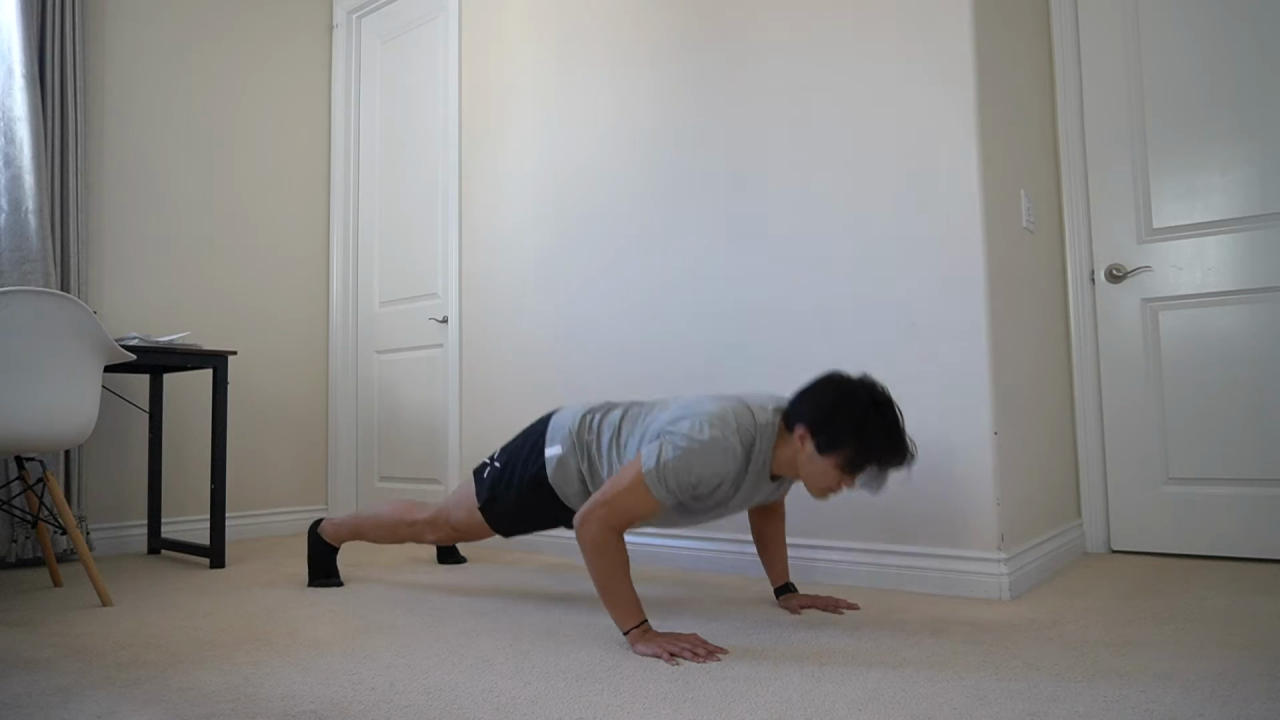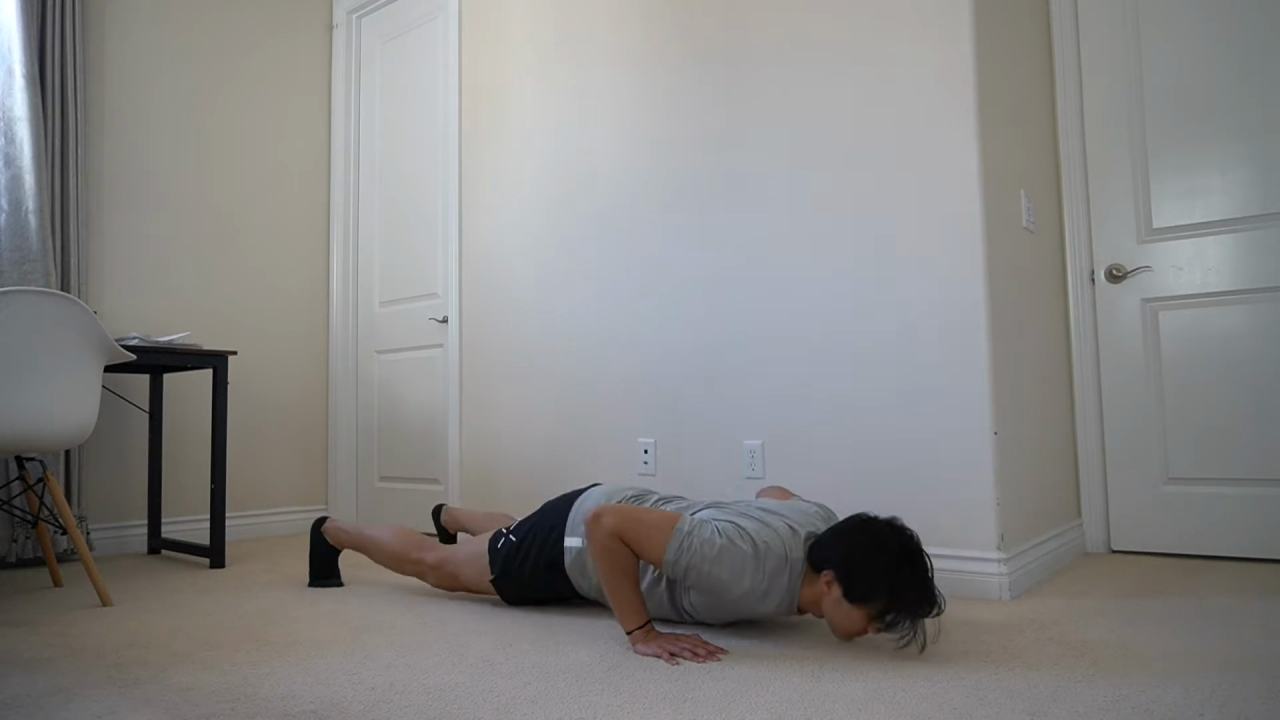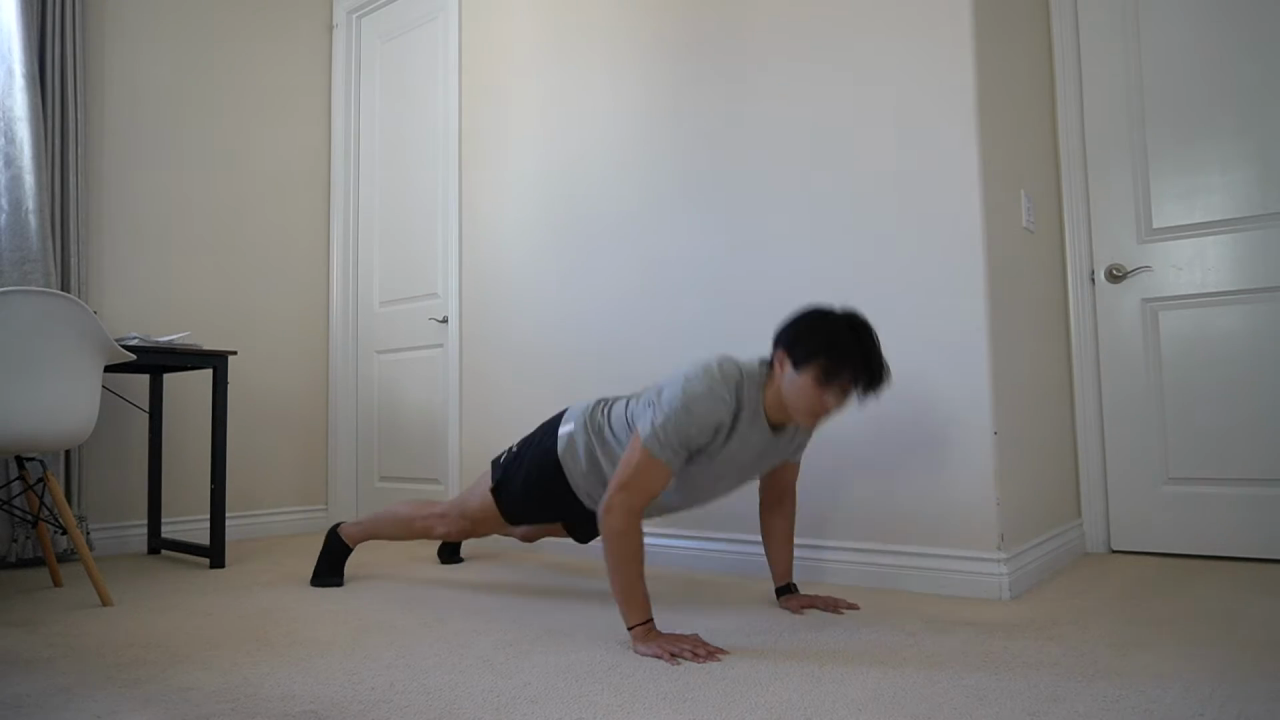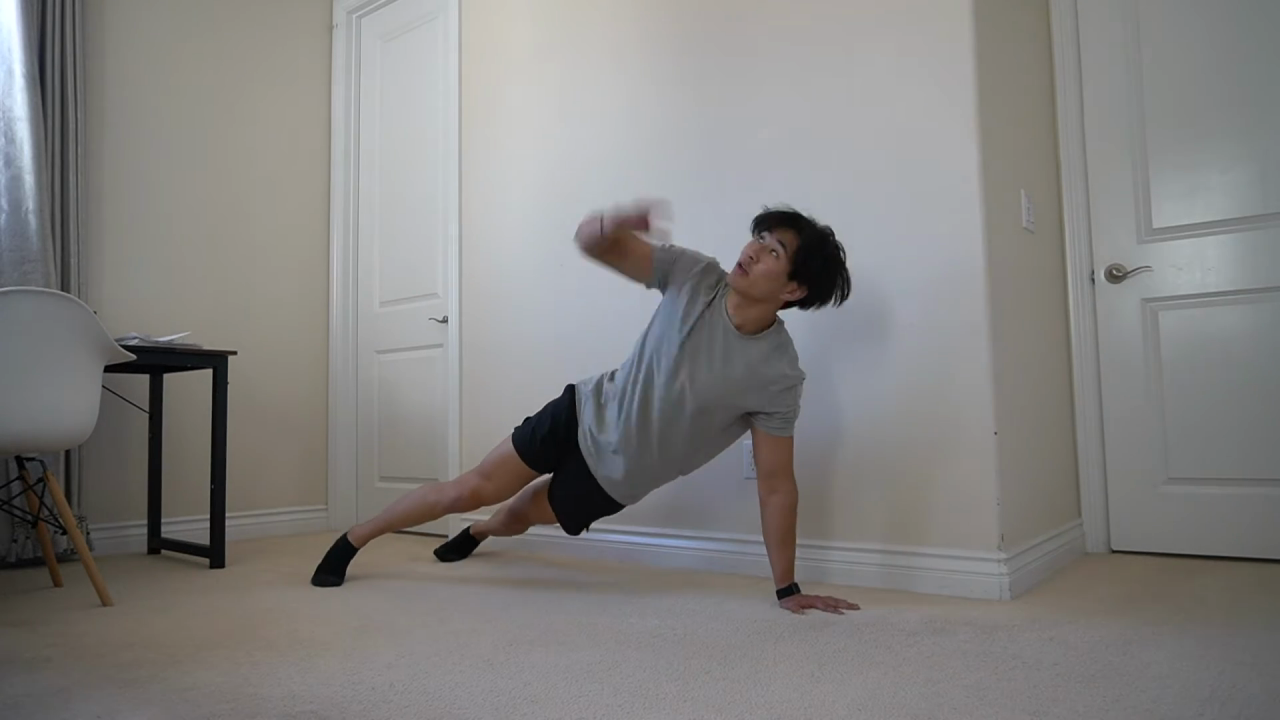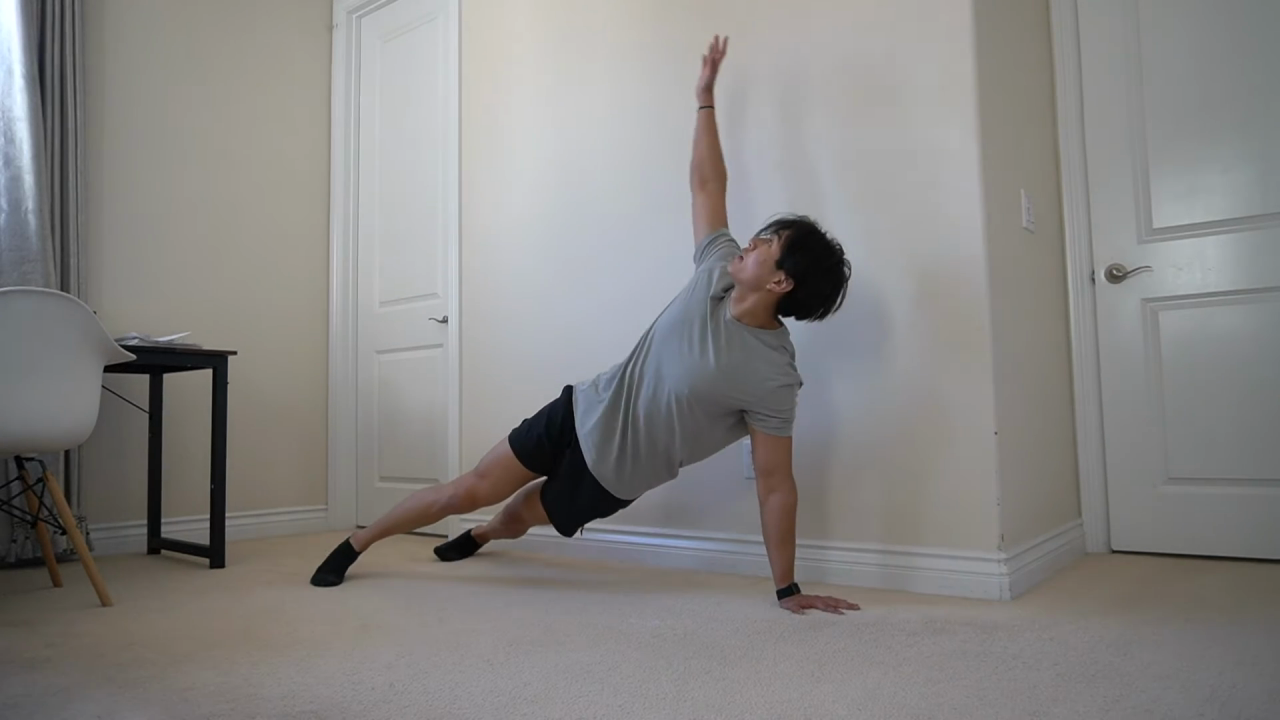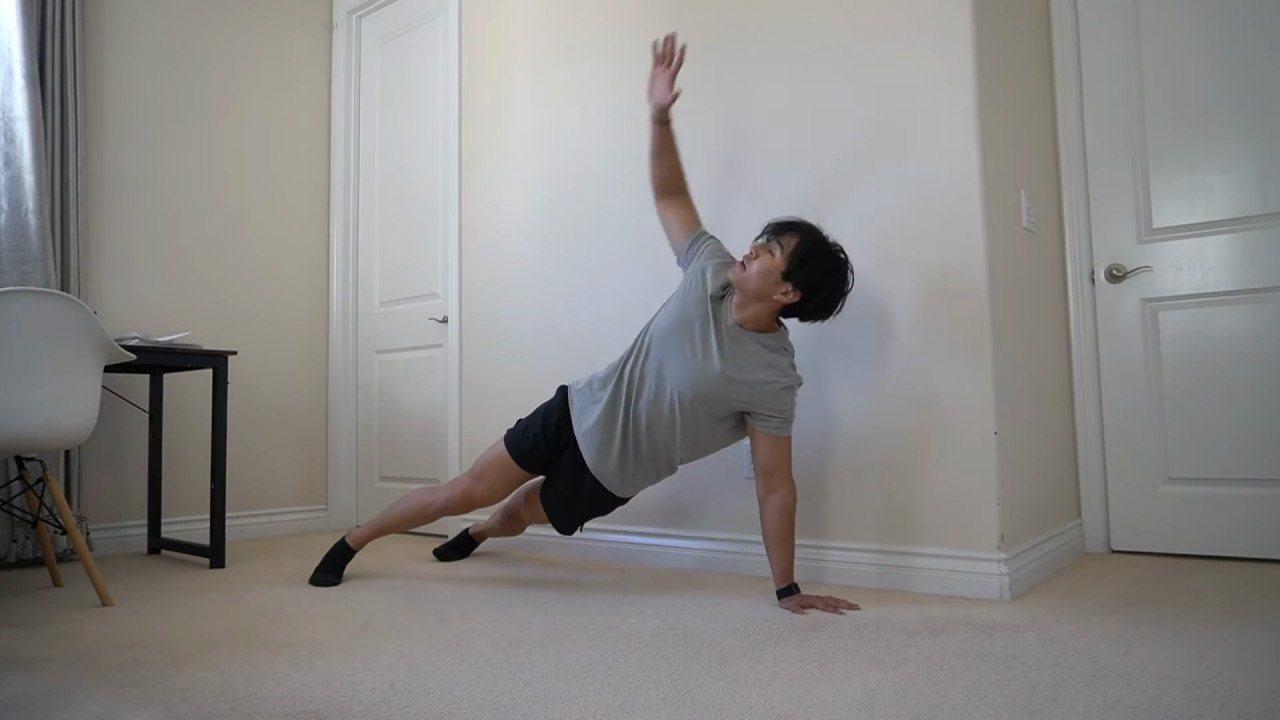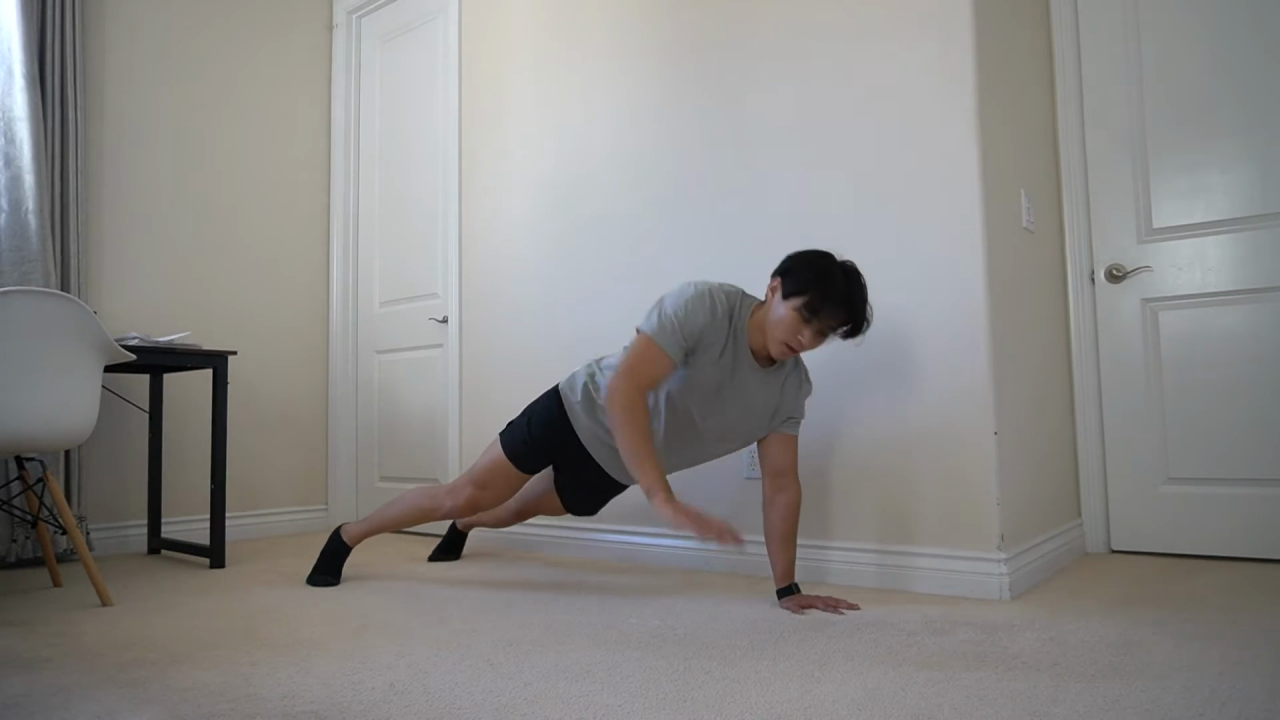
dt=0.4s
person 1, frame 1
left shoulder: (790, 440)
right shoulder: (717, 445)
left elbow: (761, 494)
right elbow: (594, 523)
left wrist: (784, 588)
right wrist: (638, 630)
left hip: (597, 453)
right hip: (562, 453)
right knee: (441, 522)
left ankle: (448, 535)
right ankle: (328, 532)
person 1, frame 2
left shoulder: (824, 528)
right shoulder: (744, 567)
left elbow: (773, 493)
right elbow: (606, 525)
left wrist: (790, 600)
right wrist: (642, 631)
left hip: (615, 516)
right hip: (582, 534)
left knee: (506, 537)
right knee: (442, 567)
left ankle: (450, 515)
right ankle: (333, 531)
person 1, frame 3
left shoulder: (799, 417)
right shoulder: (707, 393)
left elbow: (778, 491)
right elbow: (618, 508)
left wrist: (786, 587)
right wrist: (641, 627)
left hip: (615, 477)
right hip: (573, 450)
left knee: (528, 529)
right knee: (458, 518)
left ankle: (471, 534)
right ankle: (346, 534)
person 1, frame 4
left shoulder: (782, 384)
right shoulder: (698, 278)
left elbow: (778, 484)
right elbow: (589, 241)
left wrist: (789, 588)
right wrist: (610, 229)
left hip: (620, 477)
right hip: (586, 412)
left knee: (528, 512)
right knee: (471, 488)
left ankle: (480, 531)
right ankle: (355, 537)
person 1, frame 5
left shoulder: (772, 378)
right shoulder: (720, 274)
left elbow: (775, 486)
right elbow: (706, 184)
left wrist: (788, 590)
right wrist: (705, 96)
left hip: (611, 476)
right hip: (580, 413)
left knee: (520, 516)
right knee: (466, 492)
left ankle: (477, 539)
right ankle: (355, 544)
person 1, frame 6
left shoulder: (773, 374)
right shoulder: (713, 267)
left elbow: (776, 479)
right elbow: (666, 194)
left wrist: (787, 584)
right wrist: (661, 113)
left hip: (609, 476)
right hip: (572, 413)
left knee: (516, 515)
right knee: (460, 491)
left ankle: (472, 533)
right ankle: (348, 542)
person 1, frame 7
left shoulder: (791, 384)
right shoulder: (704, 306)
left elbow: (781, 482)
right elbow: (620, 388)
left wrist: (787, 587)
right wrist: (664, 499)
left hip: (612, 464)
right hip: (580, 408)
left knee: (519, 508)
right knee: (468, 492)
left ankle: (459, 528)
right ankle: (347, 536)
